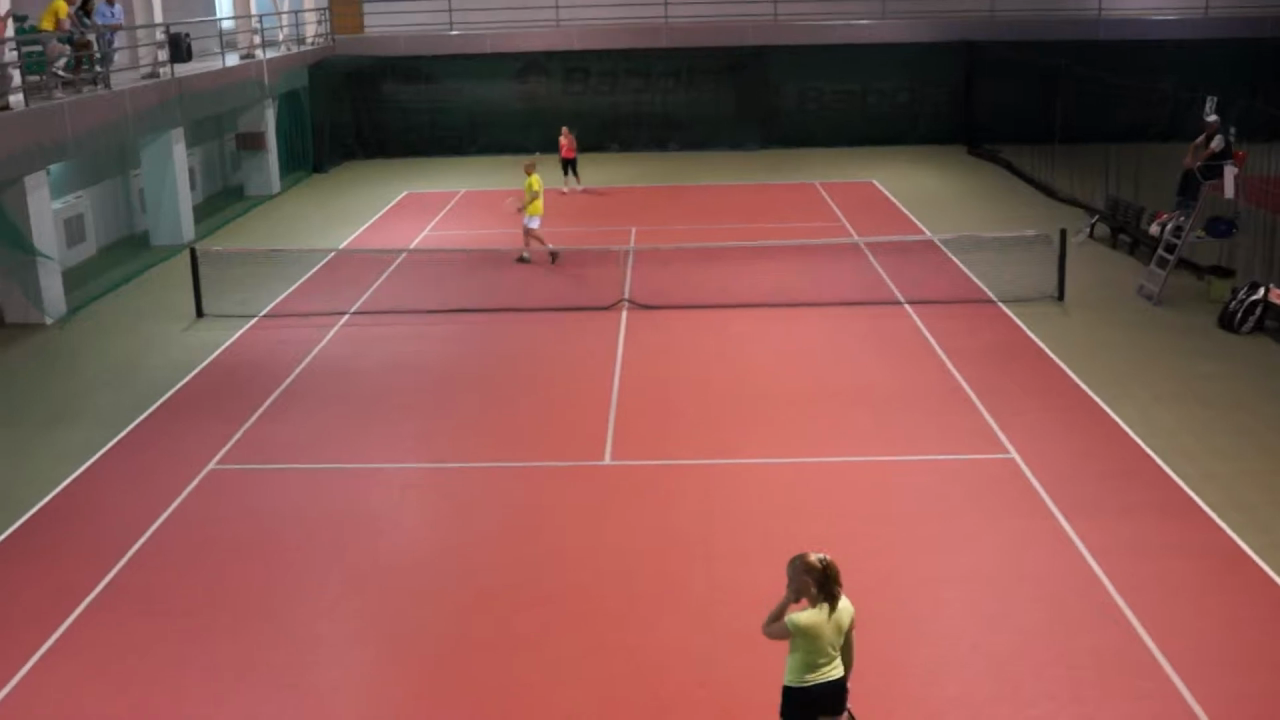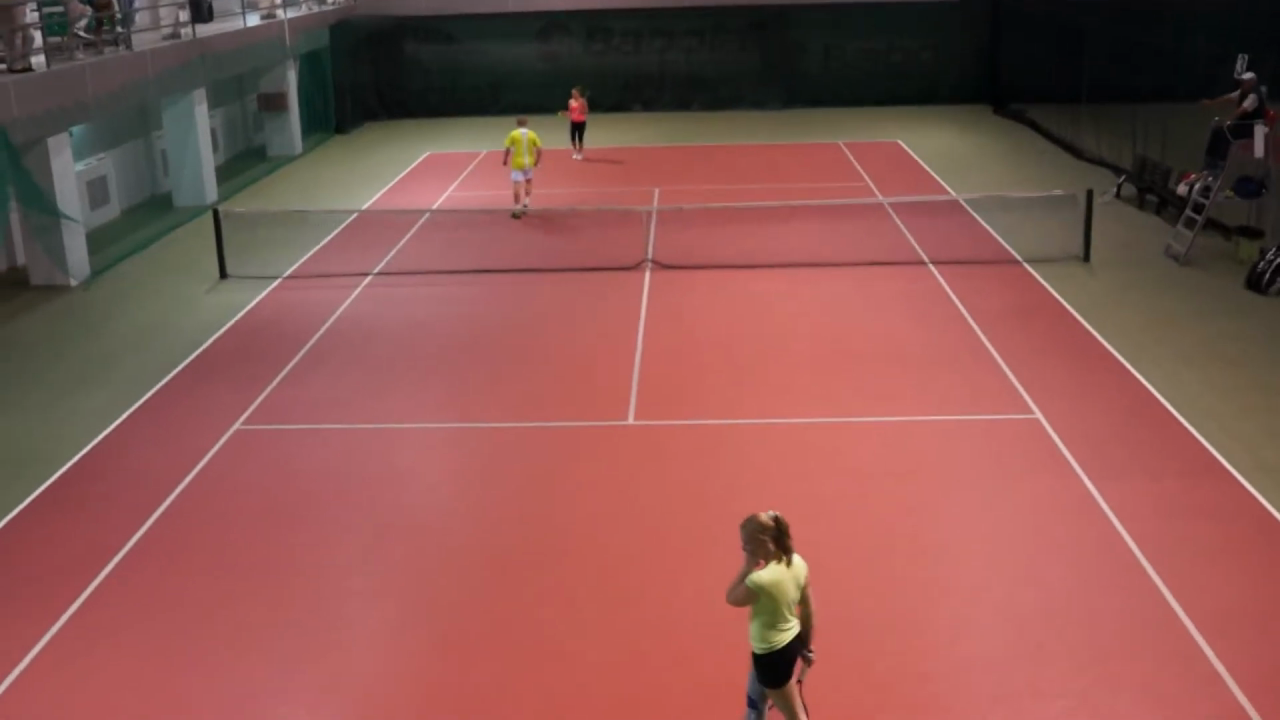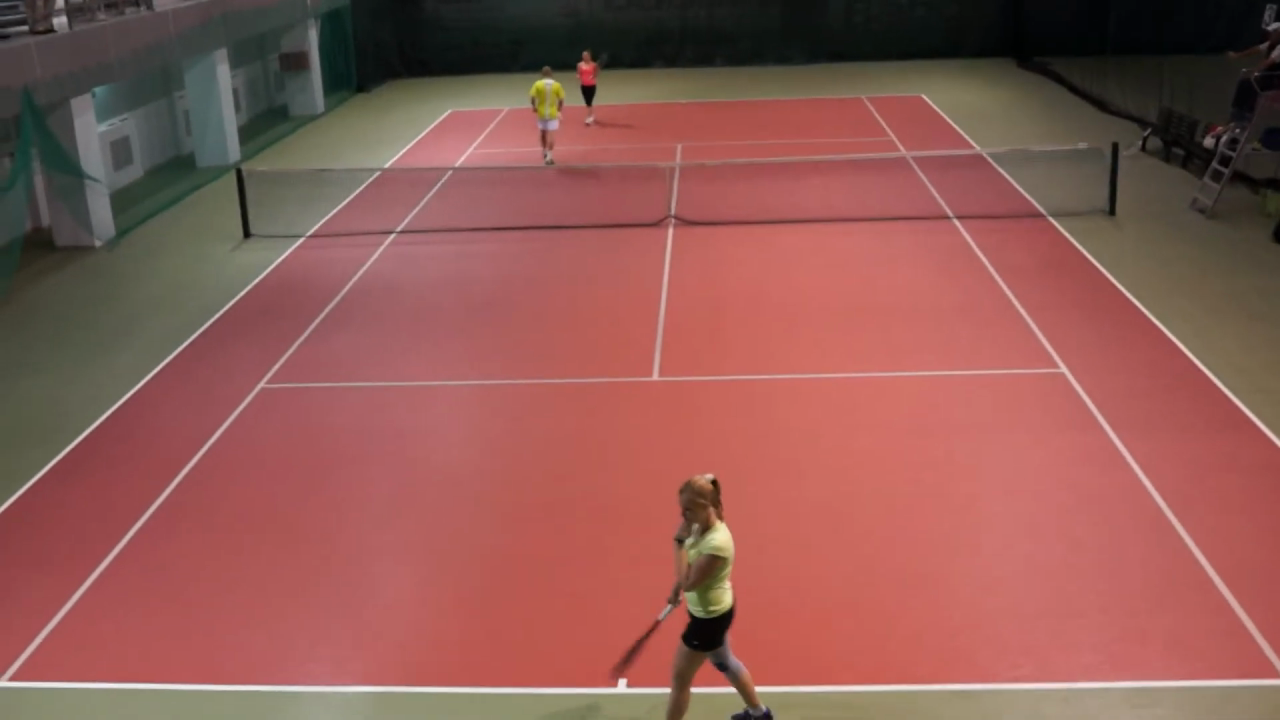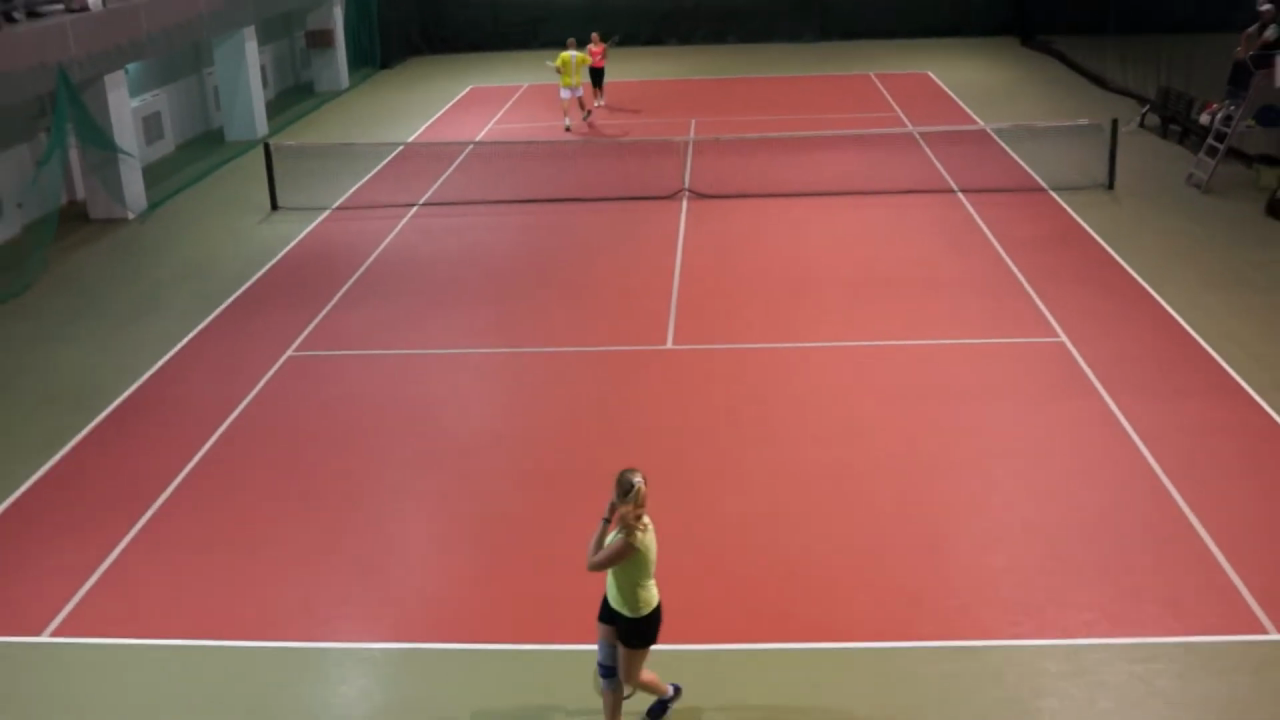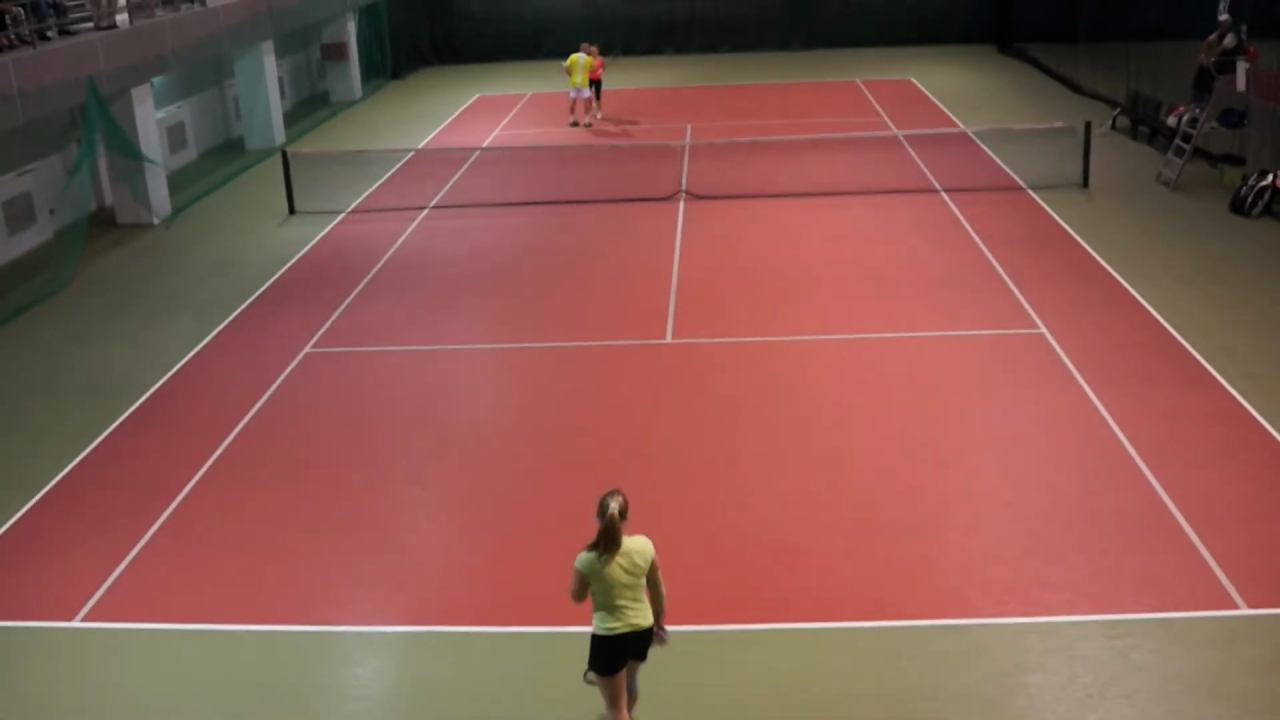
dt=0.7s
person 1, frame 1
left shoulder: (800, 621)
right shoulder: (844, 605)
left elbow: (767, 629)
right elbow: (848, 651)
left wrist: (787, 600)
right wrist: (844, 683)
left hip: (802, 693)
right hip: (834, 686)
person 1, frame 2
left shoulder: (761, 580)
right shoulder: (796, 562)
left elbow: (731, 598)
right elbow: (807, 610)
left wrist: (748, 566)
right wrist: (807, 647)
left hip: (771, 653)
right hip: (792, 641)
right knee: (755, 699)
person 1, frame 3
left shoulder: (716, 543)
right shoulder: (701, 528)
left elbow: (687, 582)
left wrist: (680, 542)
right wrist: (676, 590)
left hip: (710, 618)
right hip: (711, 613)
left knee: (680, 678)
right knee: (724, 660)
person 1, frame 4
left shoulder: (634, 535)
right shoulder: (632, 522)
left elbow: (593, 563)
left wrist: (606, 519)
left hip: (639, 615)
right hip: (614, 603)
left knee: (630, 677)
right knee: (606, 669)
left ankle: (668, 693)
person 1, frame 5
left shoulder: (587, 560)
right shoulder: (644, 545)
left elbow: (577, 597)
right elbow: (658, 593)
right wrist: (661, 626)
left hip: (607, 638)
right hip: (643, 630)
right knee: (628, 682)
